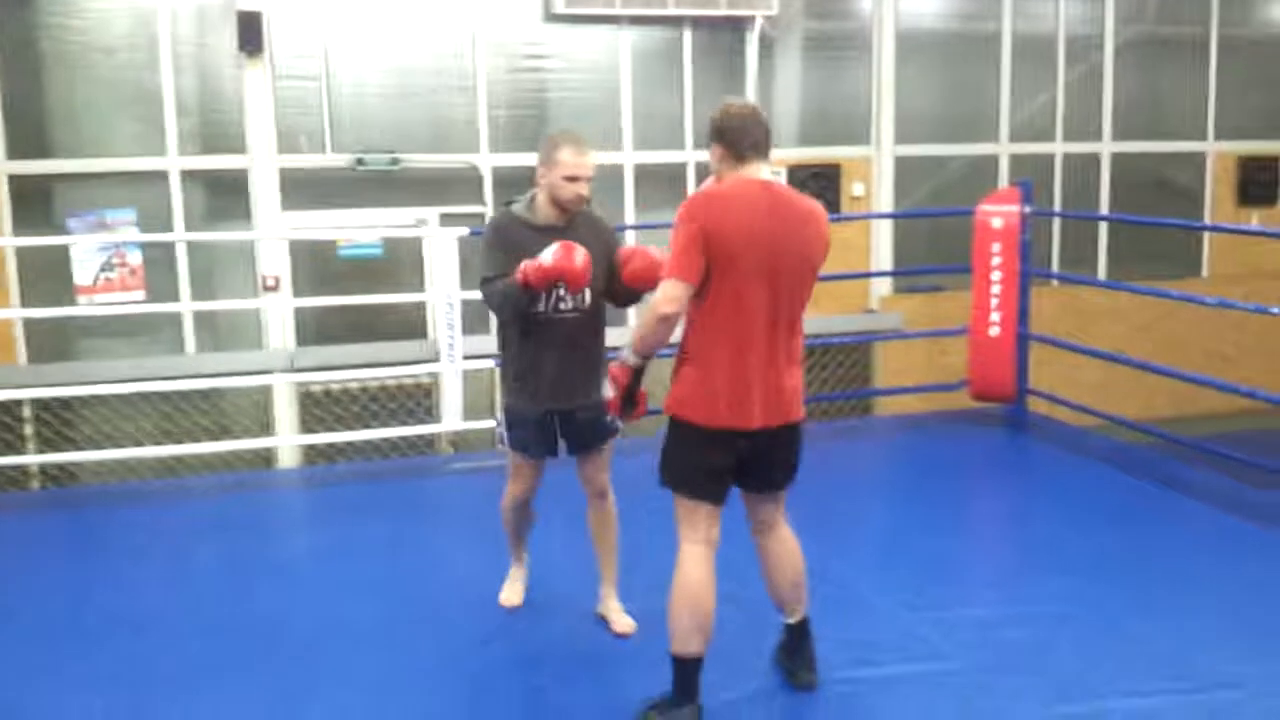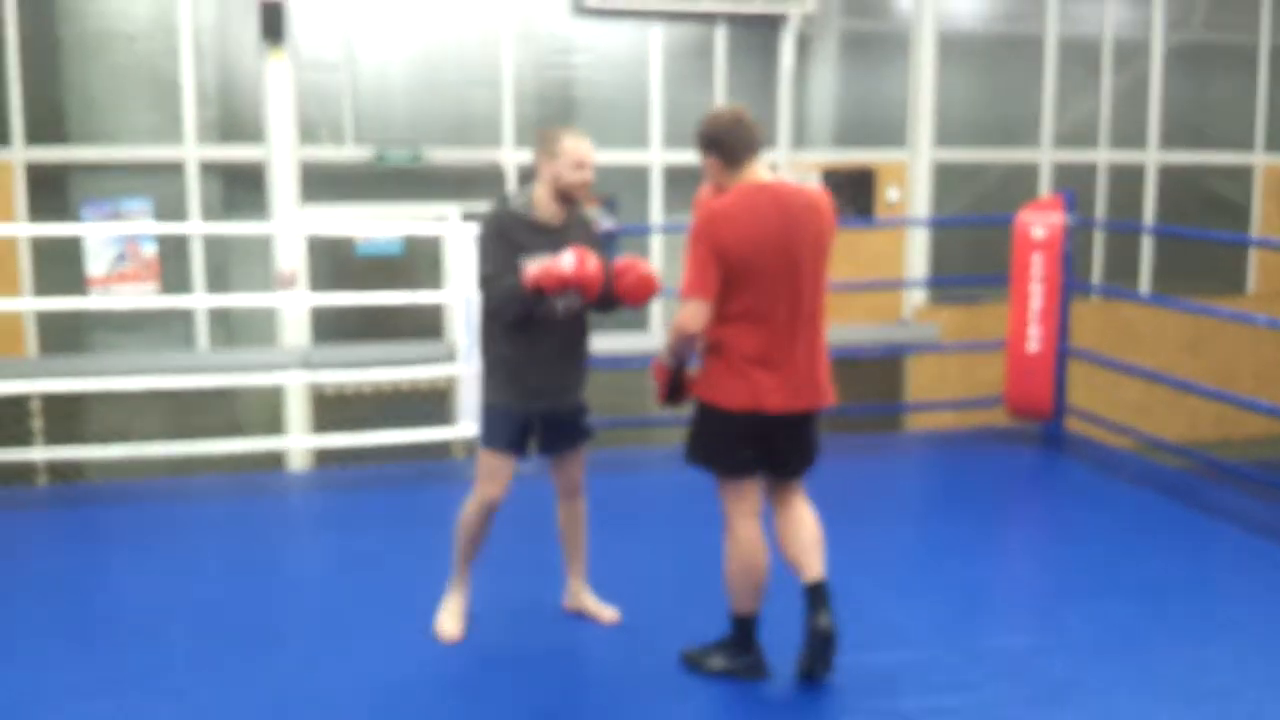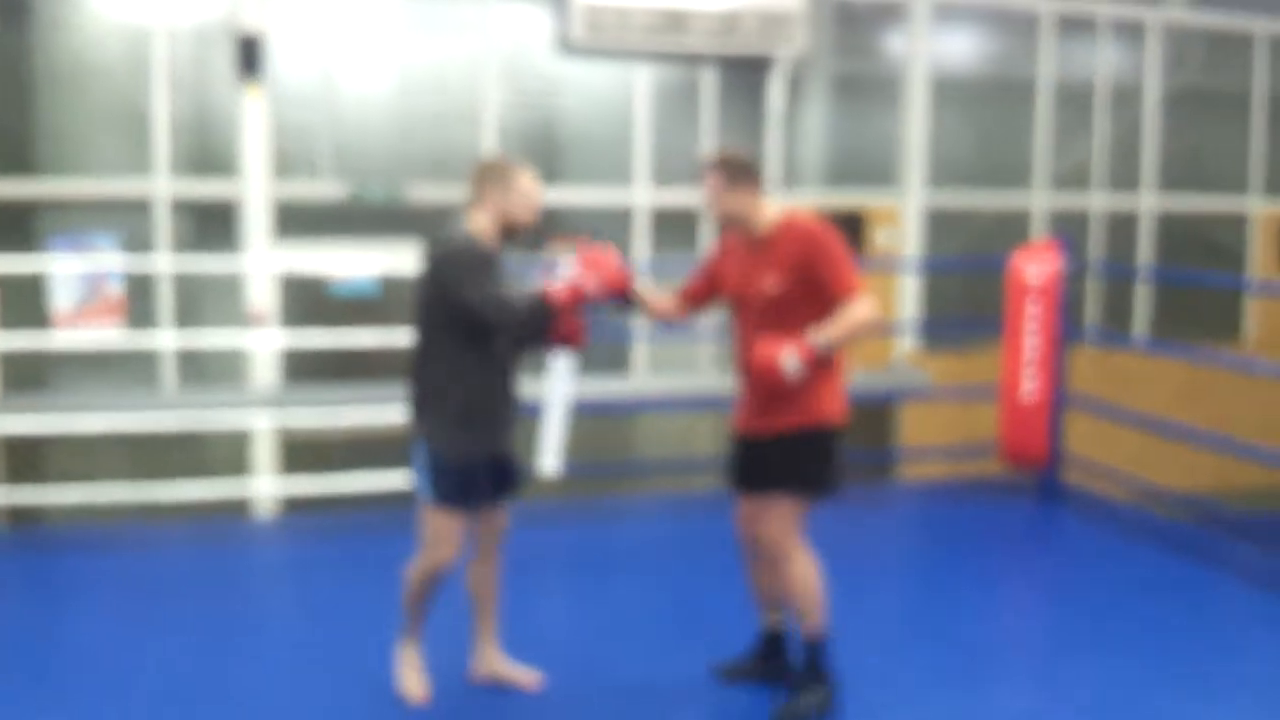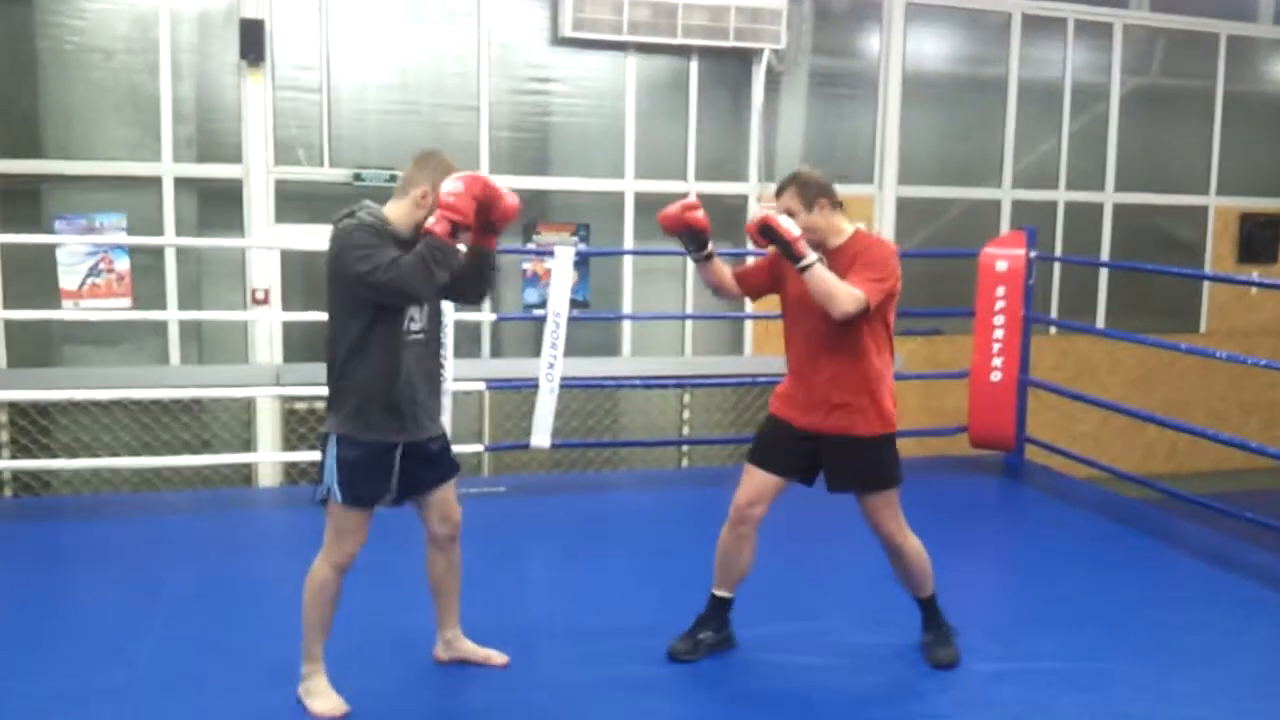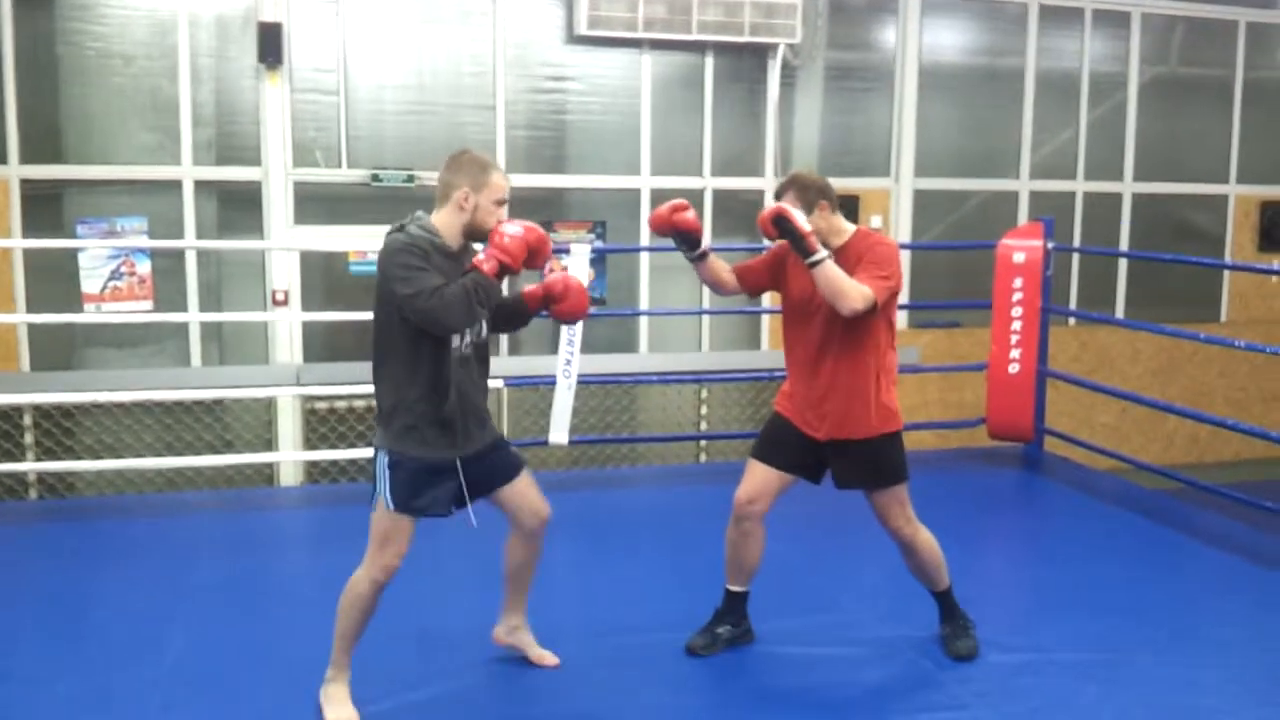
dt=1s
person 1, frame 1
left shoulder: (706, 207)
right shoulder: (813, 217)
left elbow: (668, 306)
left wrist: (629, 362)
left hip: (706, 403)
right hip: (778, 401)
left knee: (696, 542)
right knee: (772, 523)
right ankle: (799, 649)
person 1, frame 2
left shoulder: (714, 220)
right shoulder: (819, 205)
left elbow: (692, 321)
left wrist: (670, 363)
left hip: (735, 390)
right hip: (802, 386)
left knee: (742, 515)
right knee: (789, 496)
left ankle: (743, 646)
right ankle: (819, 606)
person 1, frame 3
left shoulder: (811, 236)
right shoulder: (728, 252)
left elbow: (865, 310)
right elbow: (677, 306)
left wrist: (804, 349)
right wrist: (632, 295)
left hip: (807, 415)
right hip: (757, 417)
left knee: (781, 537)
right knee: (753, 531)
left ankle: (818, 673)
right ankle: (774, 650)
person 1, frame 4
left shoulder: (877, 253)
right shoulder: (788, 254)
left elbow: (842, 305)
right elbow: (729, 287)
left wrist: (798, 249)
right wrist: (699, 247)
left hip: (861, 419)
right hip: (796, 412)
left knee: (891, 532)
right knee: (744, 509)
left ankle: (935, 623)
right ankle: (715, 623)
person 1, frame 5
left shoulder: (878, 250)
right shoulder: (787, 255)
left elbow: (851, 303)
right elbow: (728, 283)
left wrist: (808, 244)
right wrist: (693, 247)
left hip: (865, 418)
right hip: (799, 412)
left knee: (902, 527)
right knee: (746, 505)
left ankle: (952, 615)
right ankle: (732, 618)
person 2, frame 1
left shoulder: (595, 228)
right shoulder: (504, 229)
left elbow: (616, 292)
right elbow: (497, 299)
left wrist: (638, 278)
right wrist: (531, 275)
left hip: (585, 386)
right hip: (529, 387)
left knee: (600, 488)
right knee: (520, 490)
left ankle: (610, 597)
right ankle: (518, 567)
person 2, frame 2
left shoulder: (584, 229)
right shoulder: (503, 225)
left elbow: (597, 294)
right elbow: (499, 300)
left wrist: (623, 287)
right wrist: (540, 278)
left hip: (565, 385)
right hip: (511, 385)
left knee: (572, 487)
right knee: (489, 494)
left ankle: (577, 590)
right ankle: (456, 591)
person 2, frame 3
left shoulder: (482, 257)
right shoulder: (454, 259)
right elbow: (506, 316)
left wrist: (552, 326)
right wrist: (574, 291)
left hip: (486, 429)
right hip: (448, 431)
left knee: (488, 542)
right knee: (438, 552)
left ankle: (488, 655)
right ankle: (408, 644)
person 2, frame 4
left shoulder: (413, 244)
right shoulder: (353, 237)
left elbow: (468, 285)
right elbow: (407, 284)
left wrist: (485, 232)
right wrist: (446, 224)
left hip: (419, 423)
right hip: (361, 427)
left knee: (445, 528)
right knee: (341, 551)
left ankle: (450, 639)
right ankle: (312, 671)
person 2, frame 5
left shoulder: (471, 251)
right shoulder: (404, 251)
left elbow: (499, 318)
right elbow: (443, 315)
left wrist: (543, 296)
right wrist: (494, 262)
left hip: (473, 430)
right hip: (413, 439)
left knee: (533, 517)
right knee: (383, 565)
left ankle: (512, 625)
